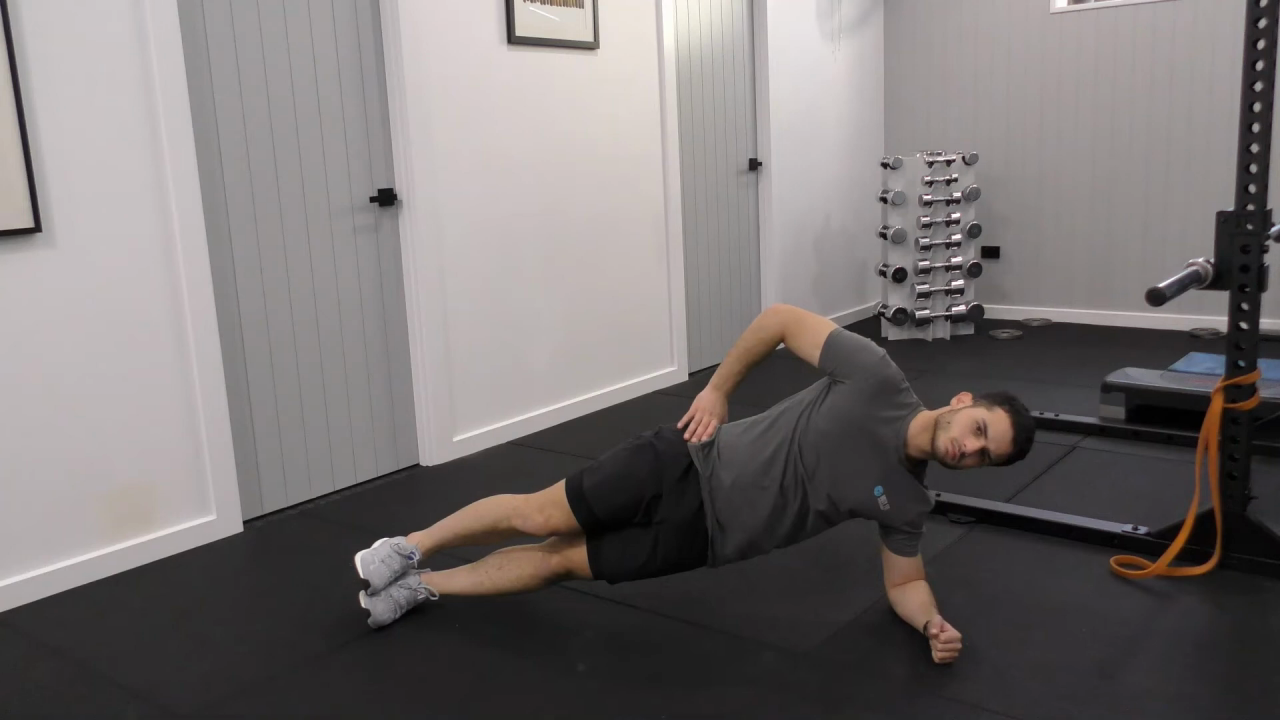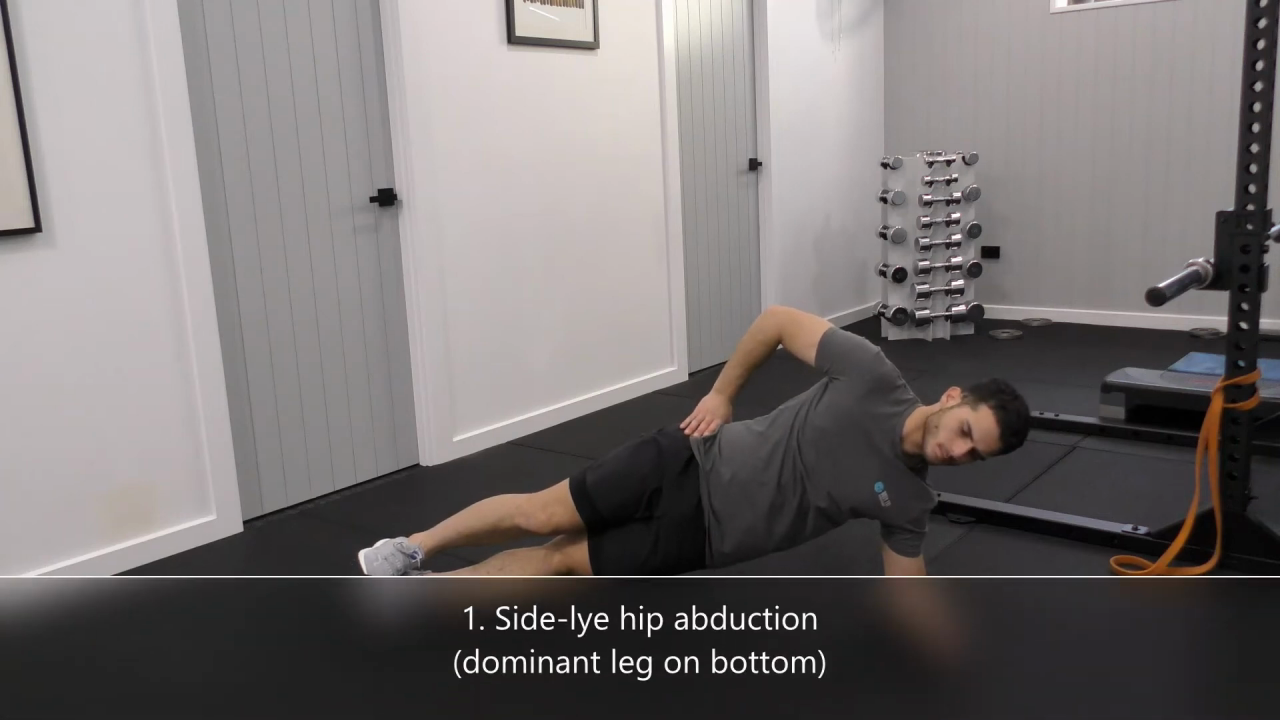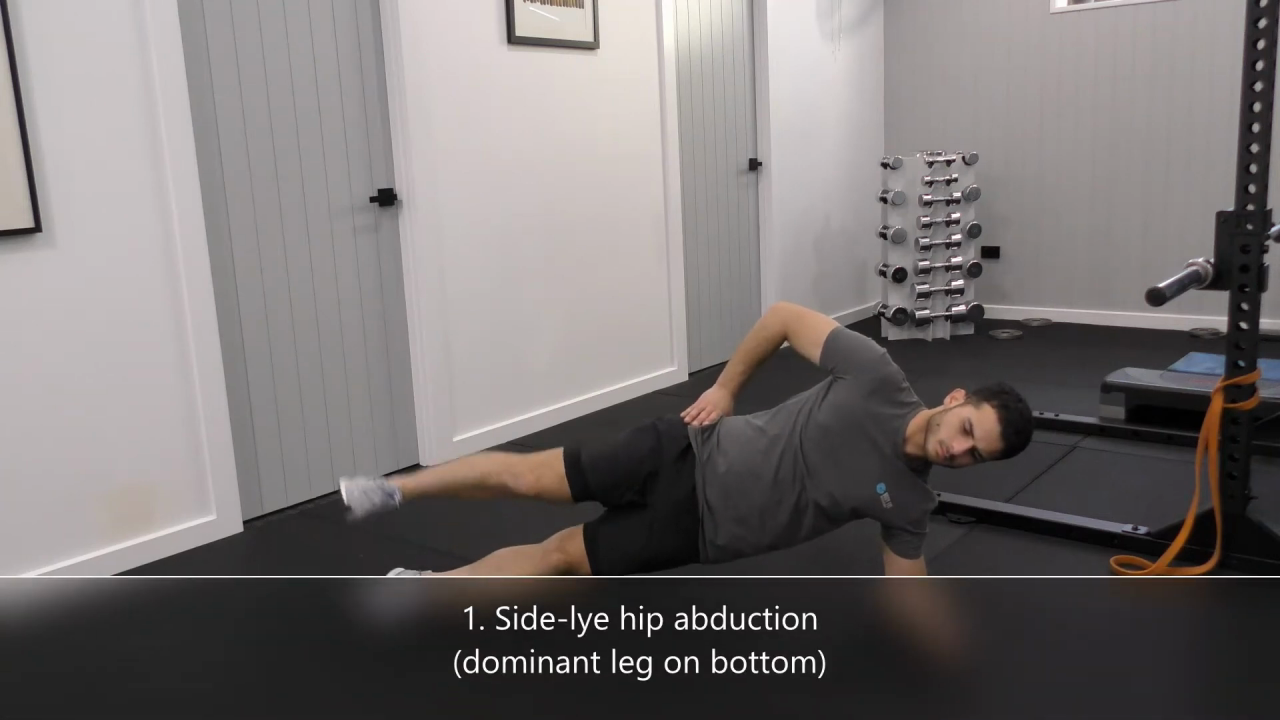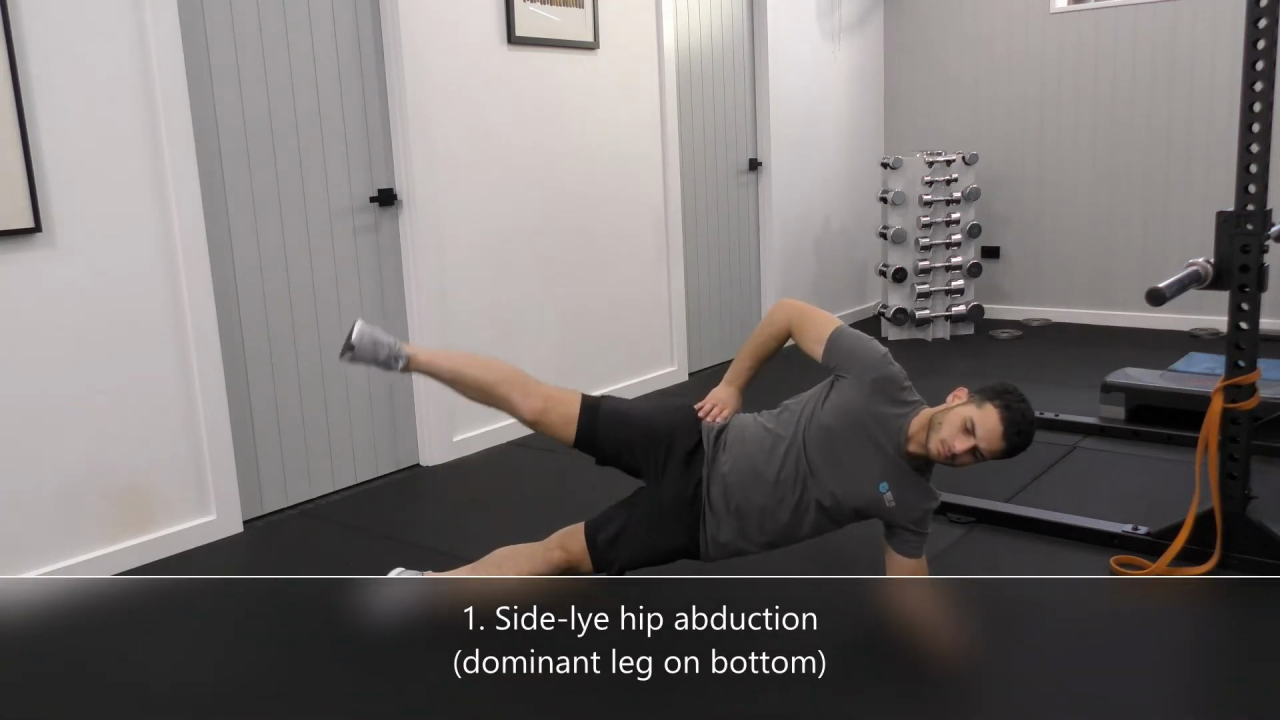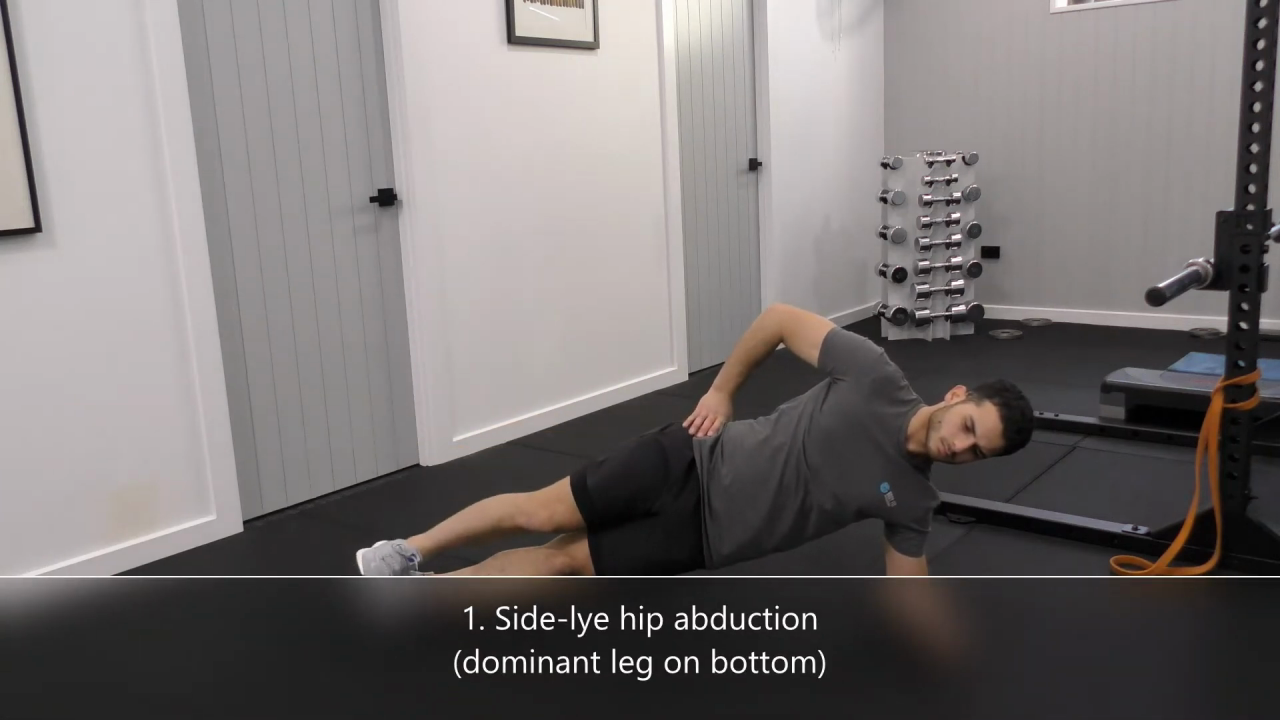
dt=1s
person 1, frame 1
left shoulder: (907, 501)
right shoulder: (878, 378)
left elbow: (904, 581)
right elbow: (780, 319)
left wrist: (934, 624)
right wrist: (716, 390)
left hip: (701, 534)
right hip: (691, 467)
left knee: (560, 560)
right knee: (541, 518)
left ankle: (418, 589)
right ankle: (410, 548)
person 1, frame 2
left shoulder: (910, 497)
right shoulder: (873, 375)
left elbow: (904, 581)
right elbow: (777, 320)
right wrist: (721, 393)
left hip: (703, 534)
right hip: (693, 464)
left knee: (562, 560)
right knee: (541, 516)
right ankle: (412, 549)
person 1, frame 3
left shoulder: (910, 500)
right shoulder: (878, 377)
right elbow: (785, 315)
right wrist: (725, 387)
left hip: (700, 527)
right hip: (695, 456)
left knee: (562, 555)
right knee: (530, 475)
right ankle: (396, 491)
person 1, frame 4
left shoulder: (913, 500)
right shoulder: (880, 377)
left elbow: (906, 587)
right elbow: (790, 312)
right wrist: (732, 385)
left hip: (701, 522)
right hip: (697, 448)
left knee: (561, 554)
right knee: (535, 402)
right ankle: (401, 355)
person 1, frame 5
left shoulder: (912, 498)
right shoulder: (875, 376)
left elbow: (907, 588)
right elbow: (780, 318)
right wrist: (721, 391)
left hip: (704, 535)
right hip: (695, 463)
left knee: (565, 560)
right knee: (543, 514)
right ankle: (411, 551)
